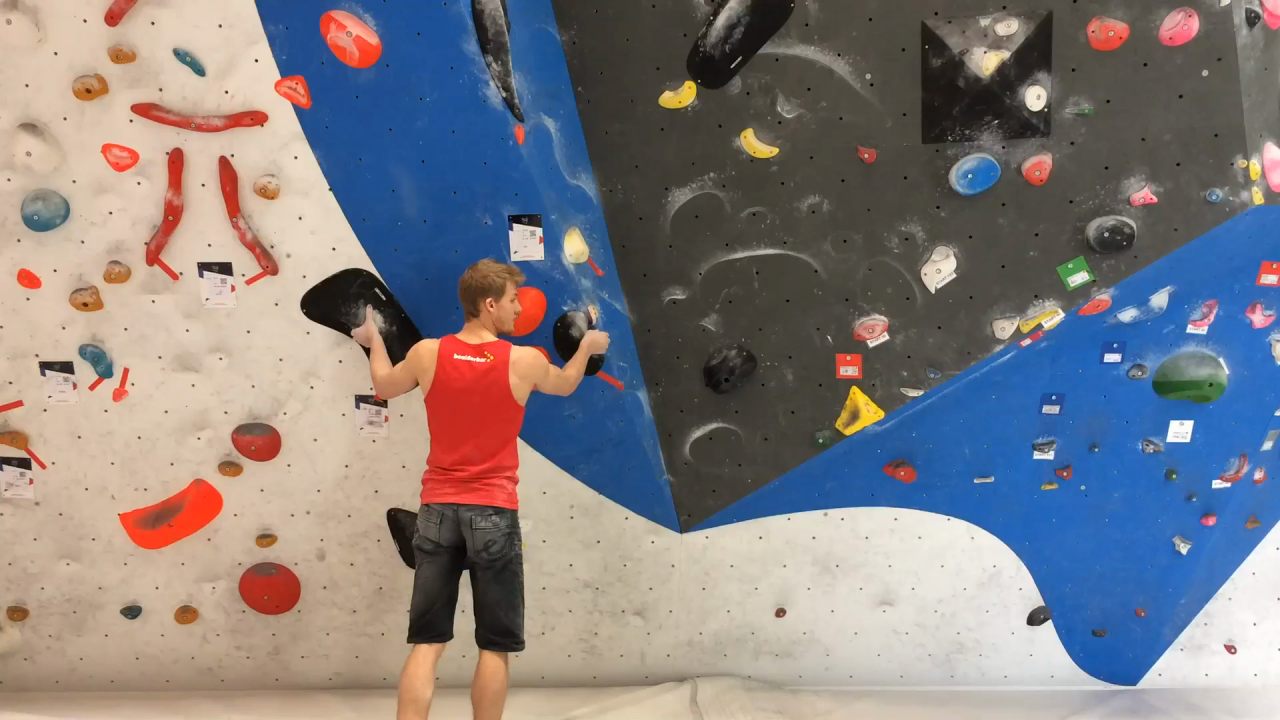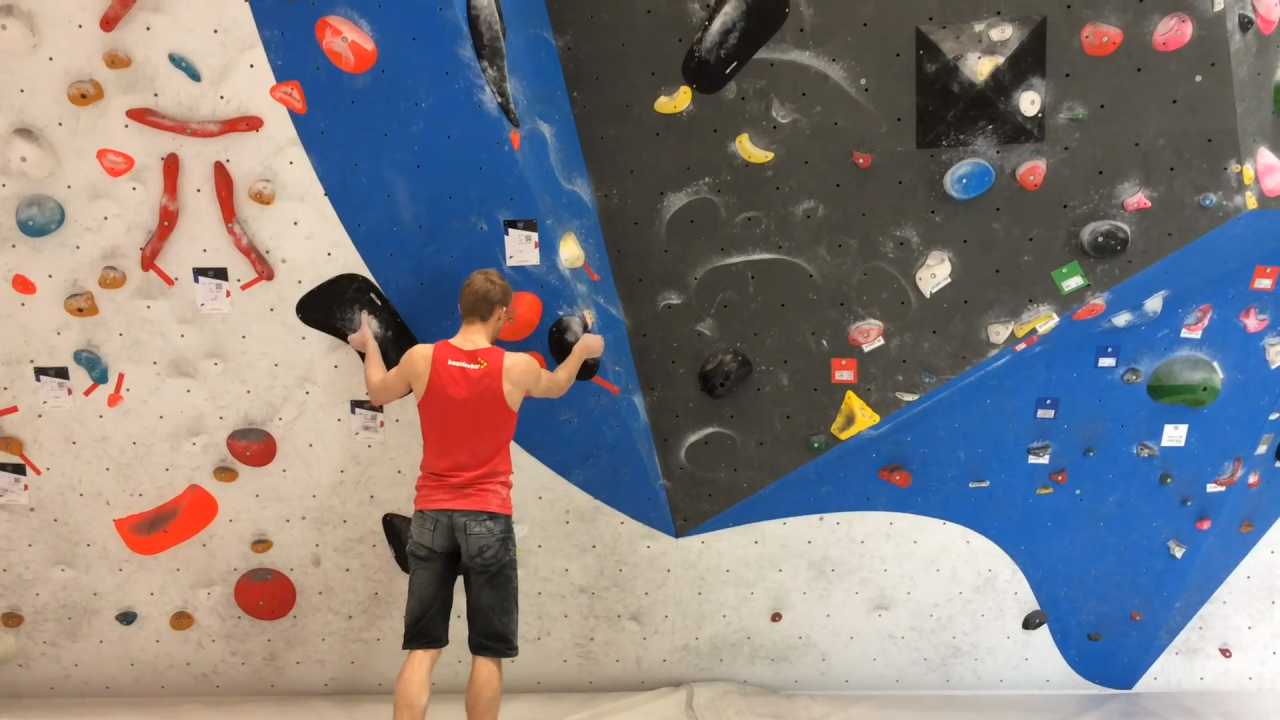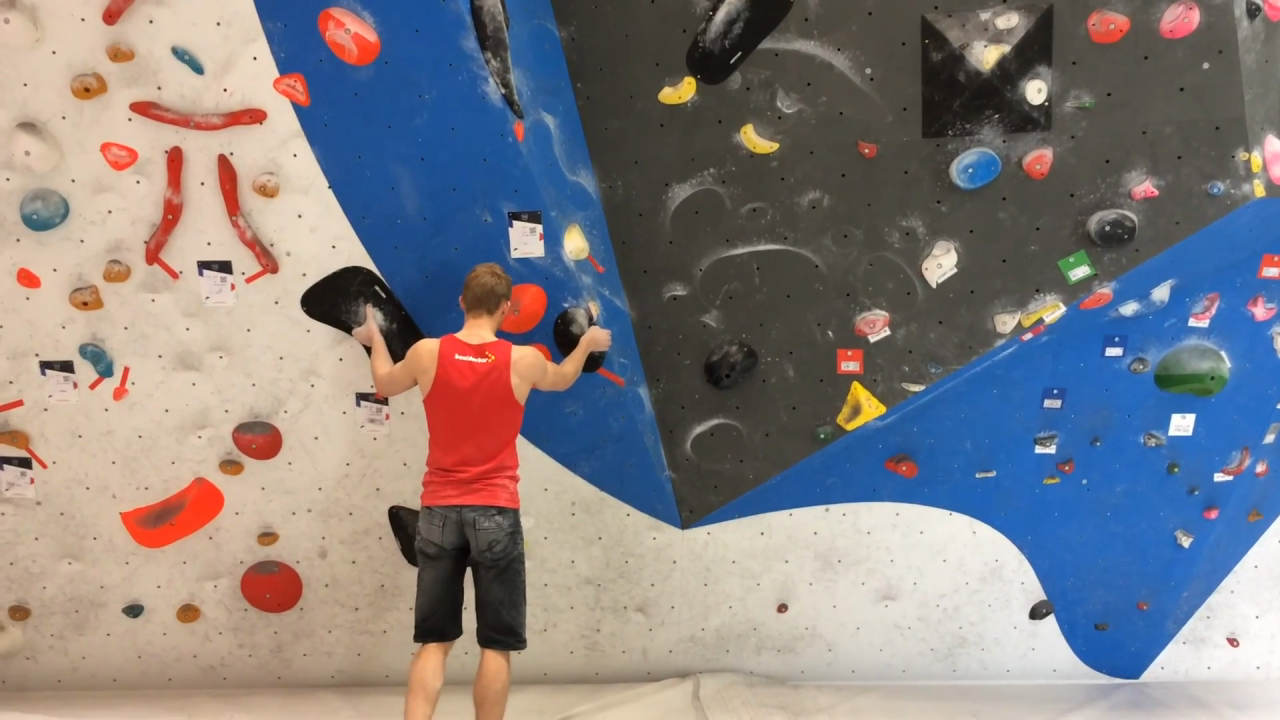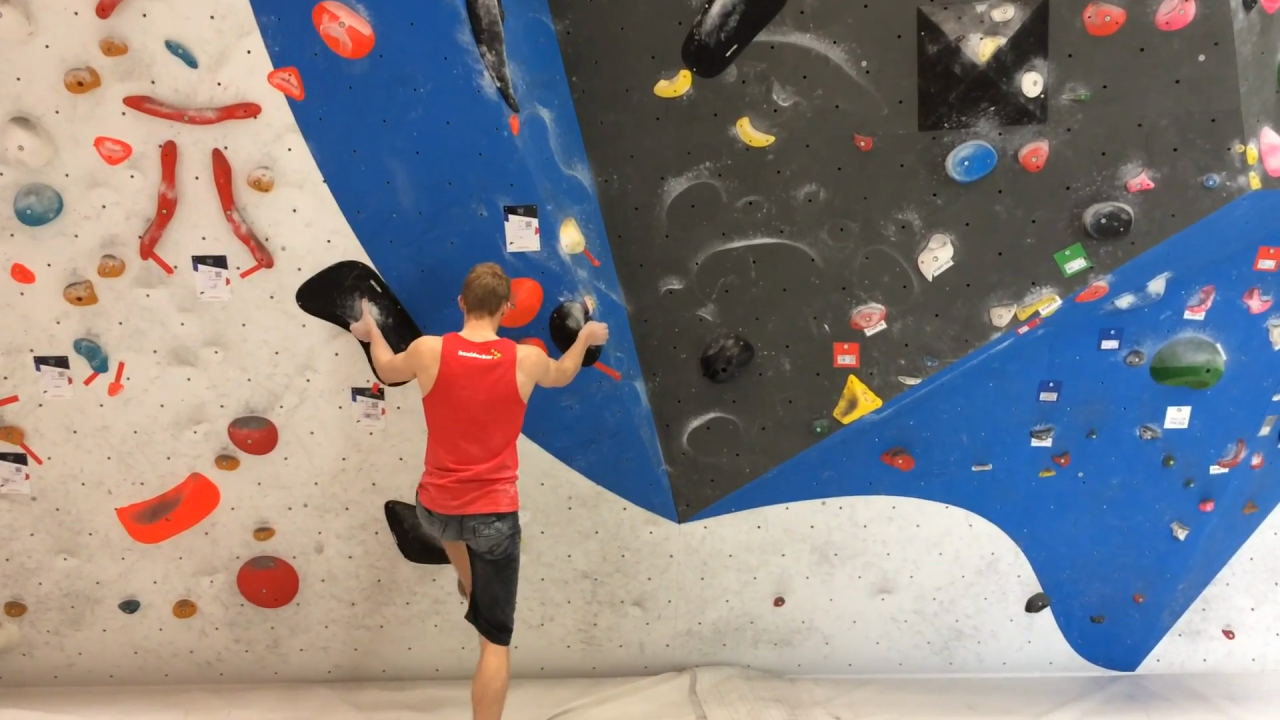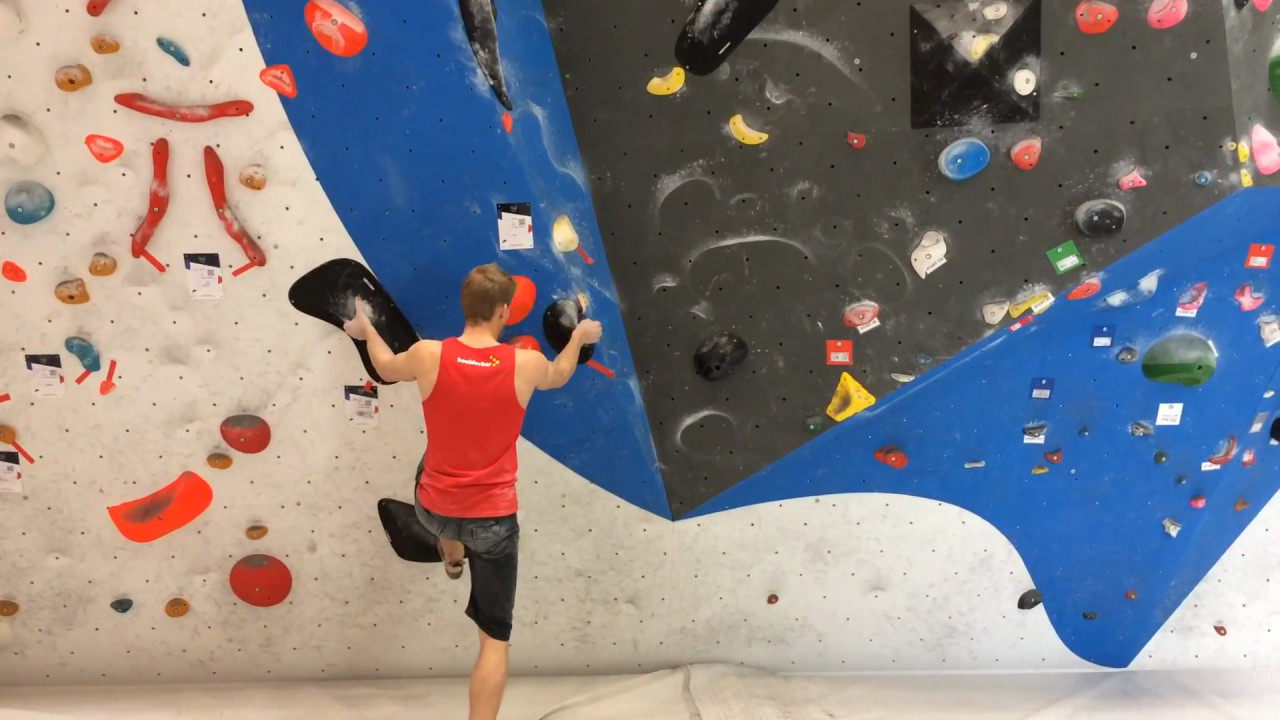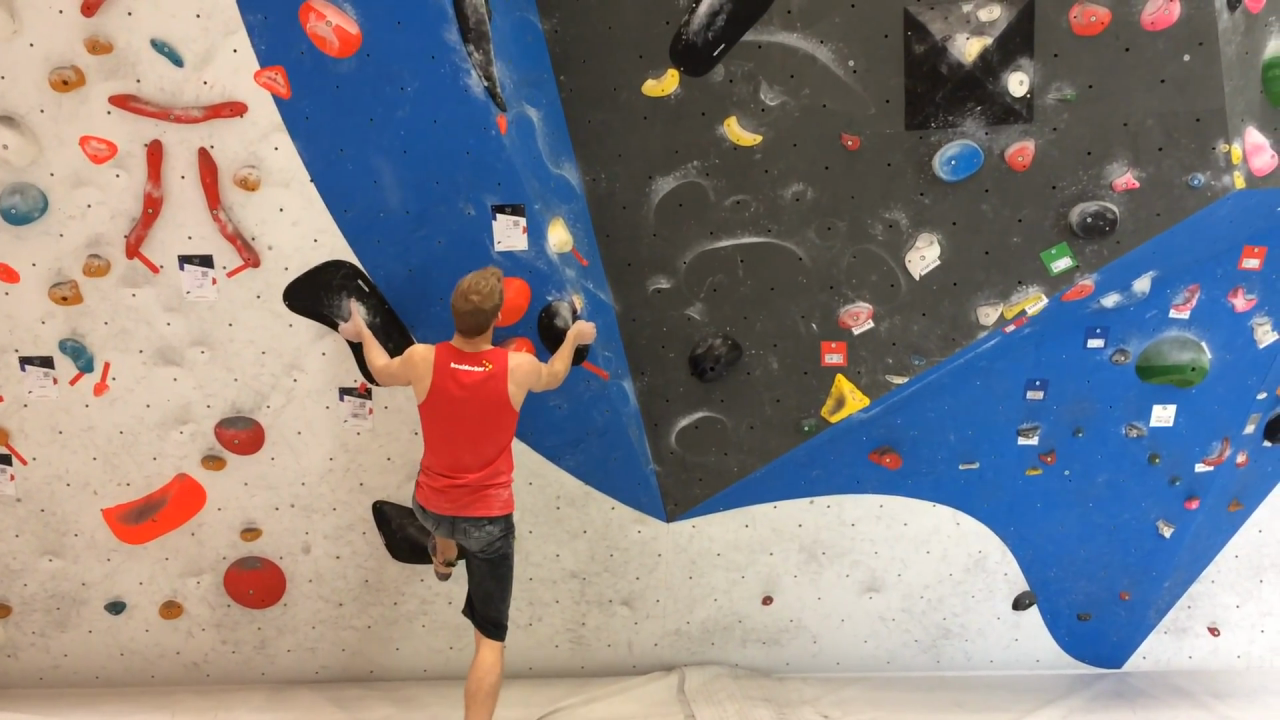
dt=0.5s
person 1, frame 1
left shoulder: (427, 354)
right shoulder: (524, 362)
left elbow: (384, 386)
right elbow: (566, 382)
left wrist: (373, 340)
right wrist: (588, 347)
left hip: (437, 510)
right hip: (493, 512)
left knee: (427, 641)
right knee: (495, 646)
person 1, frame 2
left shoulder: (420, 358)
right shoulder: (517, 367)
left elbow: (378, 392)
right elbow: (556, 386)
left wrist: (369, 344)
right wrist: (581, 352)
left hip: (431, 515)
right hip: (487, 518)
left knee: (422, 649)
right knee: (488, 653)
person 1, frame 3
left shoulder: (426, 353)
right shoulder: (523, 360)
left elbow: (385, 384)
right elbow: (562, 378)
left wrist: (374, 337)
right wrist: (588, 344)
left hip: (439, 510)
right hip: (495, 511)
left knee: (434, 640)
right knee: (497, 645)
person 1, frame 4
left shoulder: (428, 350)
right shoulder: (527, 359)
left elbow: (387, 370)
right elbow: (563, 374)
left wrist: (371, 332)
right wrist: (585, 338)
left hip: (436, 509)
right hip: (494, 513)
right knee: (495, 640)
left ankle: (468, 582)
person 1, frame 5
left shoulder: (427, 355)
right shoulder: (525, 364)
left elbow: (387, 368)
right elbow: (560, 375)
left wrist: (366, 330)
right wrist: (579, 337)
left hip: (434, 509)
right hip: (493, 517)
right knee: (494, 638)
left ankle: (452, 557)
person 1, frame 6
left shoulder: (421, 360)
right shoulder: (519, 368)
left elbow: (382, 372)
right elbow: (554, 376)
left wrist: (362, 332)
right wrist: (574, 337)
left hip: (431, 507)
right hip: (489, 517)
right knee: (490, 638)
left ankle: (444, 556)
